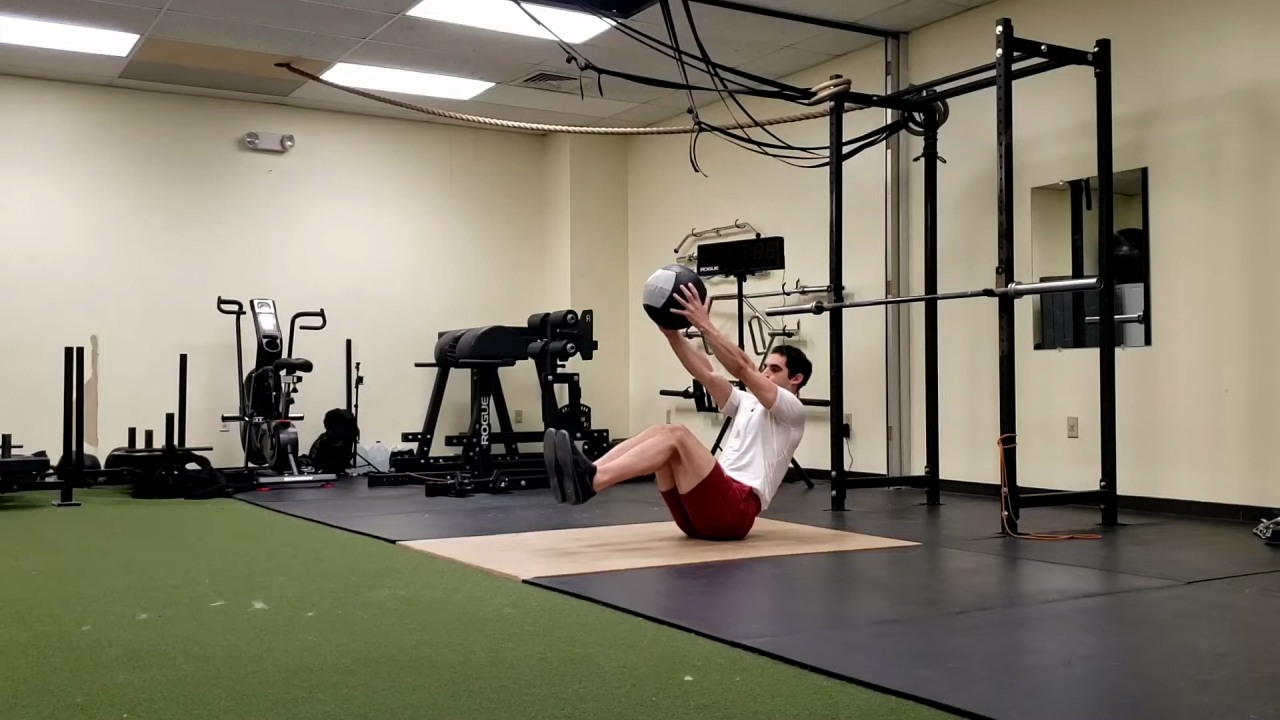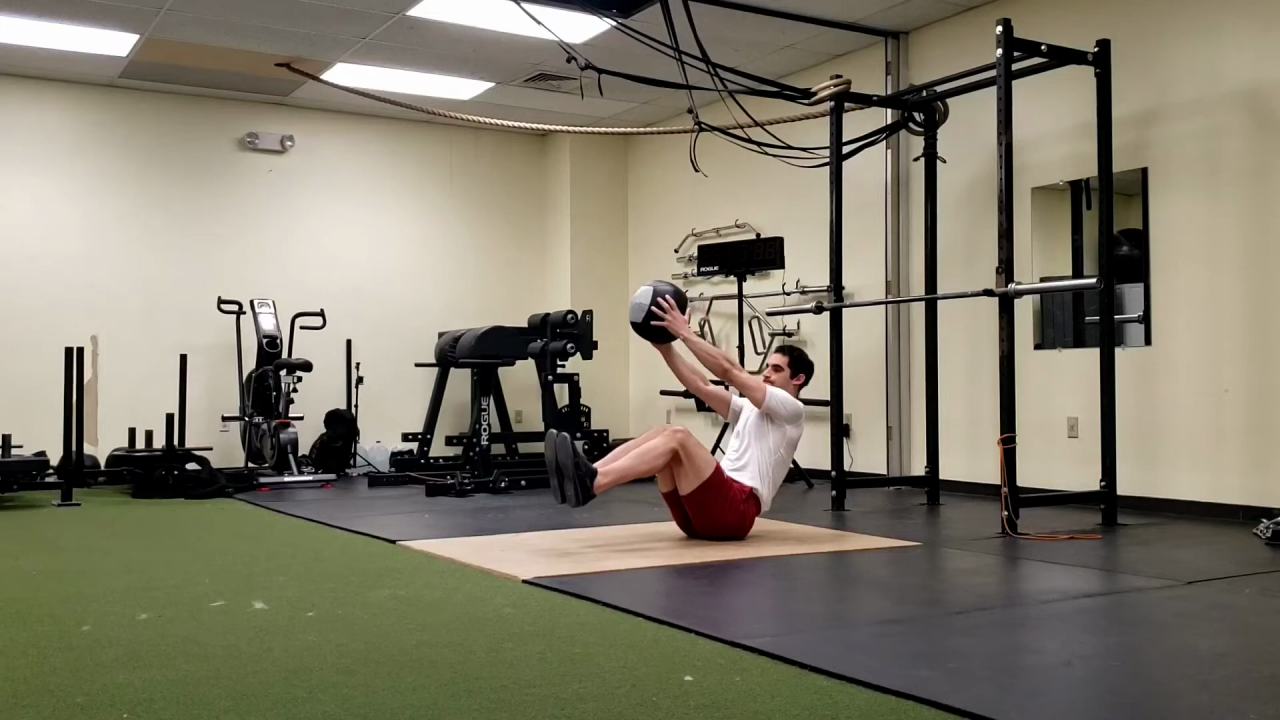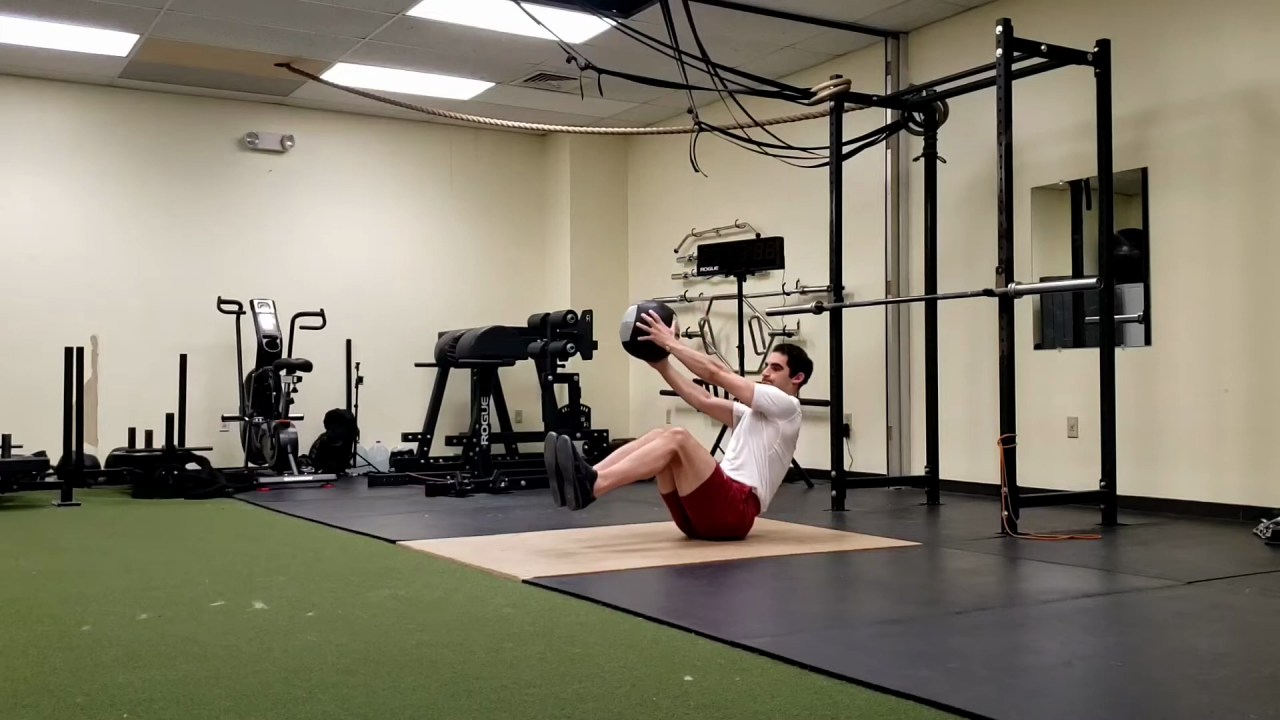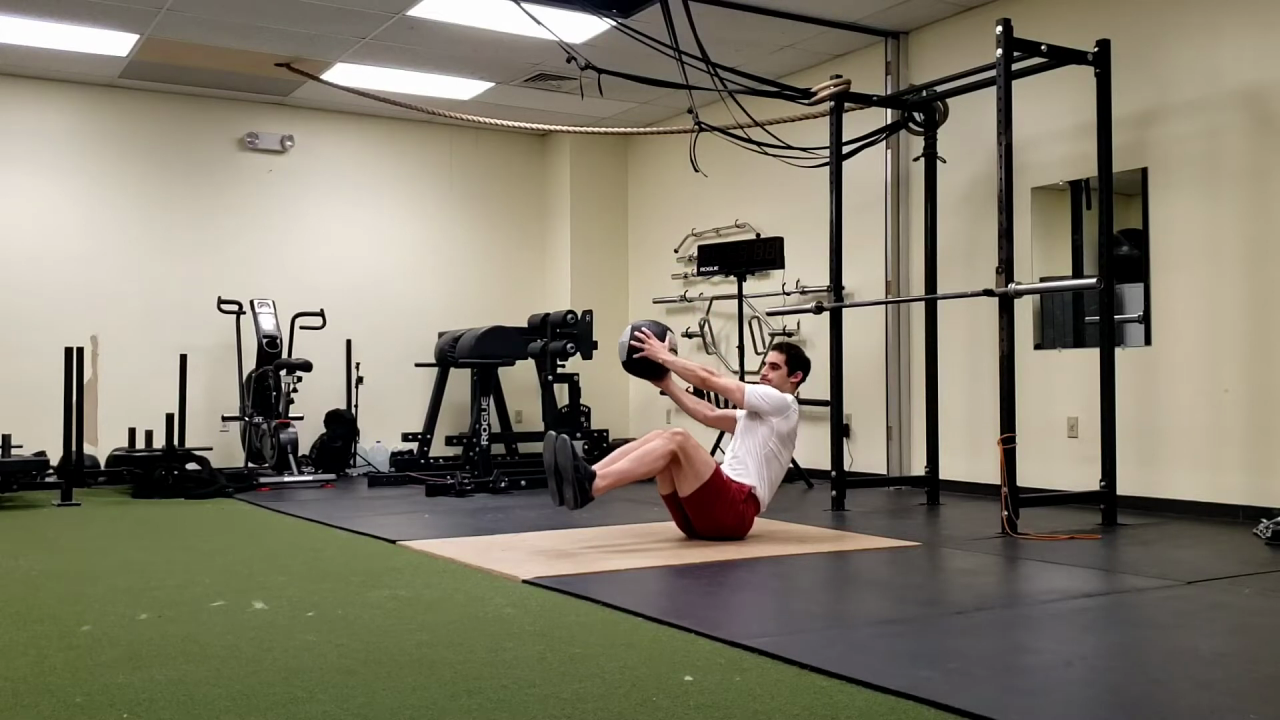
dt=0.4s
person 1, frame 1
left shoulder: (792, 412)
right shoulder: (748, 404)
left elbow: (743, 369)
right elbow: (706, 374)
left wrist: (704, 325)
right wrist: (671, 333)
left hip: (735, 510)
right hip: (701, 509)
left knee: (676, 435)
right knee: (661, 433)
left ankle: (590, 481)
right ankle: (587, 473)
person 1, frame 2
left shoulder: (790, 410)
right shoulder: (751, 408)
left elbow: (730, 372)
right elbow: (702, 386)
left wrist: (684, 333)
right wrist: (665, 347)
left hip: (735, 510)
right hip: (705, 509)
left knee: (677, 436)
right knee: (662, 433)
left ankle: (590, 483)
right ankle: (588, 474)
person 1, frame 3
left shoulder: (786, 407)
right shoulder: (754, 413)
left elbow: (718, 374)
right elbow: (704, 401)
left wrist: (671, 343)
right wrist: (662, 364)
left hip: (734, 510)
right hip: (703, 509)
left knee: (677, 437)
right knee: (661, 436)
left ankle: (591, 486)
right ankle: (588, 477)
person 1, frame 4
left shoulder: (782, 405)
right shoulder: (757, 413)
left elbow: (710, 380)
right elbow: (710, 415)
left wrist: (663, 356)
right wrist: (665, 382)
left hip: (734, 510)
right hip: (703, 509)
left knee: (677, 438)
right knee: (659, 437)
left ankle: (590, 486)
right ankle: (587, 477)
